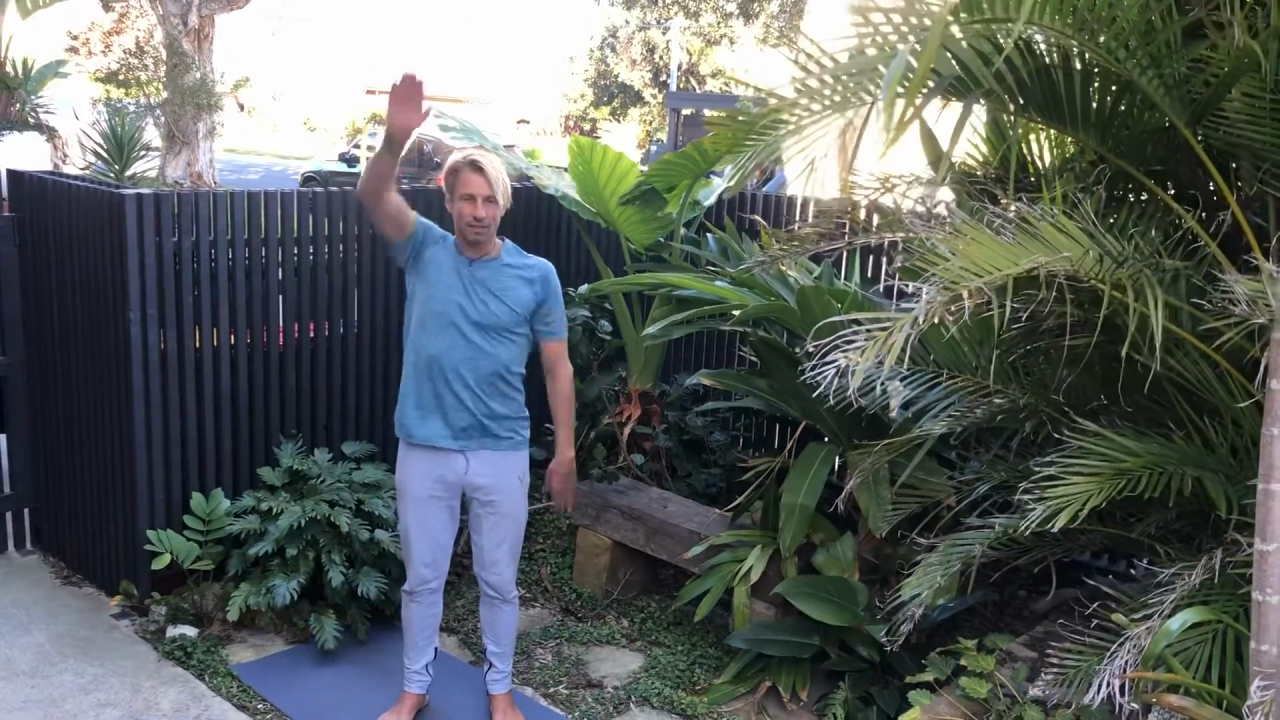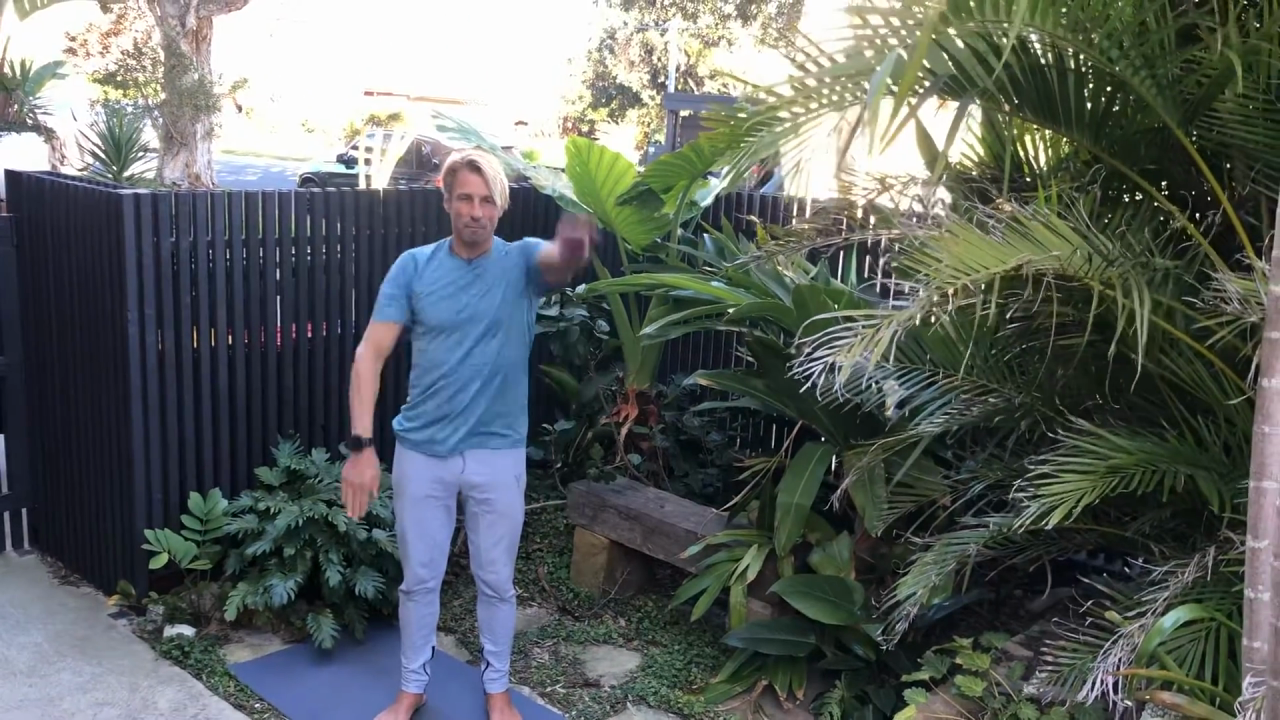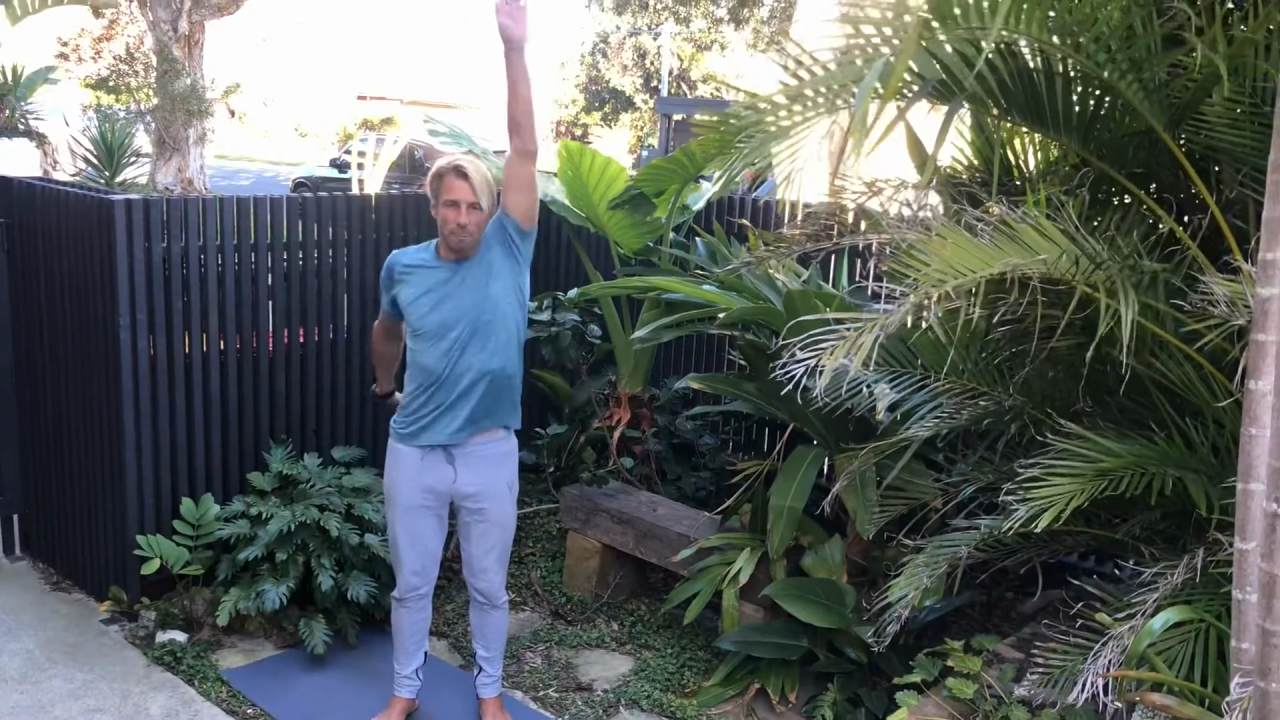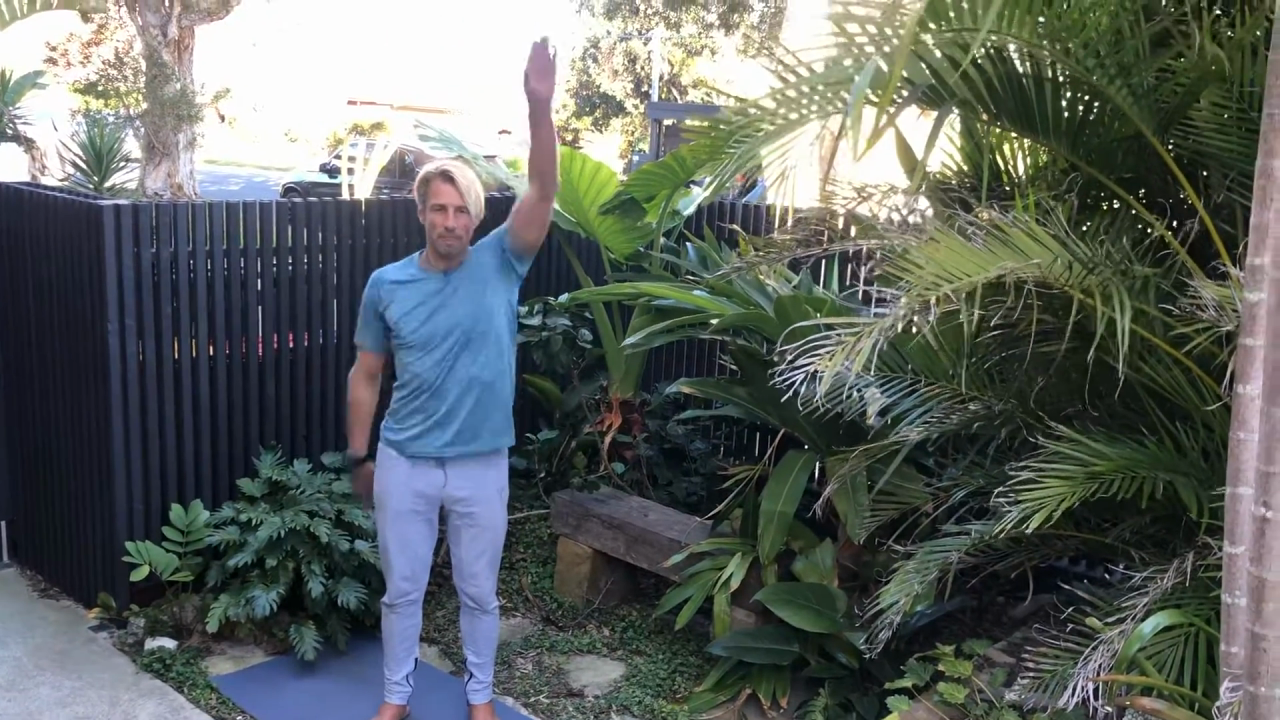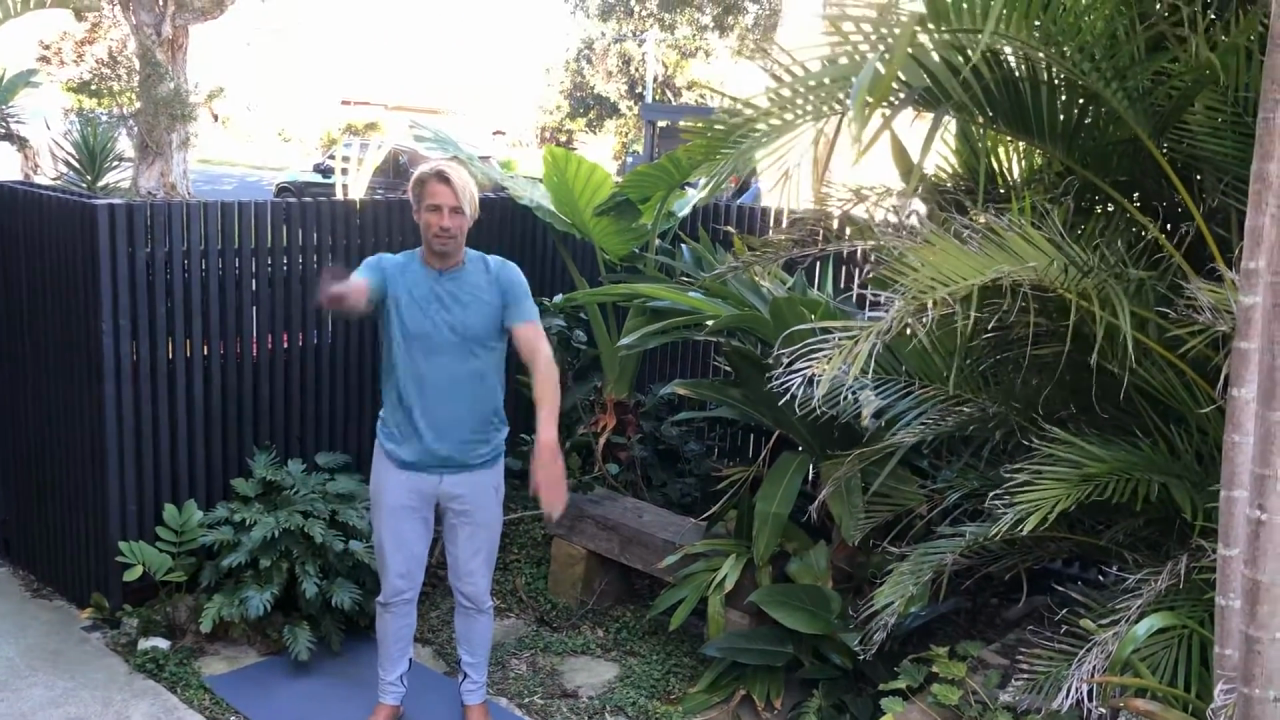
dt=0.3s
person 1, frame 1
left shoulder: (536, 275)
right shoulder: (424, 251)
left elbow: (558, 366)
right elbow: (374, 196)
left wrist: (565, 451)
right wrist: (395, 139)
left hip: (502, 457)
right hip: (425, 452)
left knee: (499, 583)
right knee: (422, 581)
person 1, frame 2
left shoulder: (524, 261)
right shoulder: (414, 266)
left elbow: (558, 263)
right elbow: (371, 352)
left wrist: (571, 248)
right wrist: (361, 445)
left hip: (498, 453)
right hip: (421, 450)
left knee: (495, 581)
right knee: (419, 578)
person 1, frame 3
left shoulder: (508, 252)
right shoulder: (401, 267)
left elbow: (525, 150)
right wrist: (385, 390)
left hip: (489, 453)
right hip: (413, 453)
left knee: (488, 585)
right knee: (412, 584)
person 1, frame 4
left shoulder: (499, 266)
right shoulder: (386, 283)
left elbow: (541, 190)
right elbow: (365, 374)
left wrist: (539, 102)
right wrist: (360, 456)
left hip: (480, 465)
right hip: (405, 463)
left knee: (478, 592)
right knee: (402, 590)
person 1, frame 5
left shoulder: (501, 277)
right shoulder: (392, 273)
left elbow: (539, 356)
right elbow: (353, 289)
left wrist: (547, 440)
right wrist: (340, 293)
left hip: (478, 467)
right hip: (401, 462)
left knee: (474, 592)
right knee: (397, 590)
